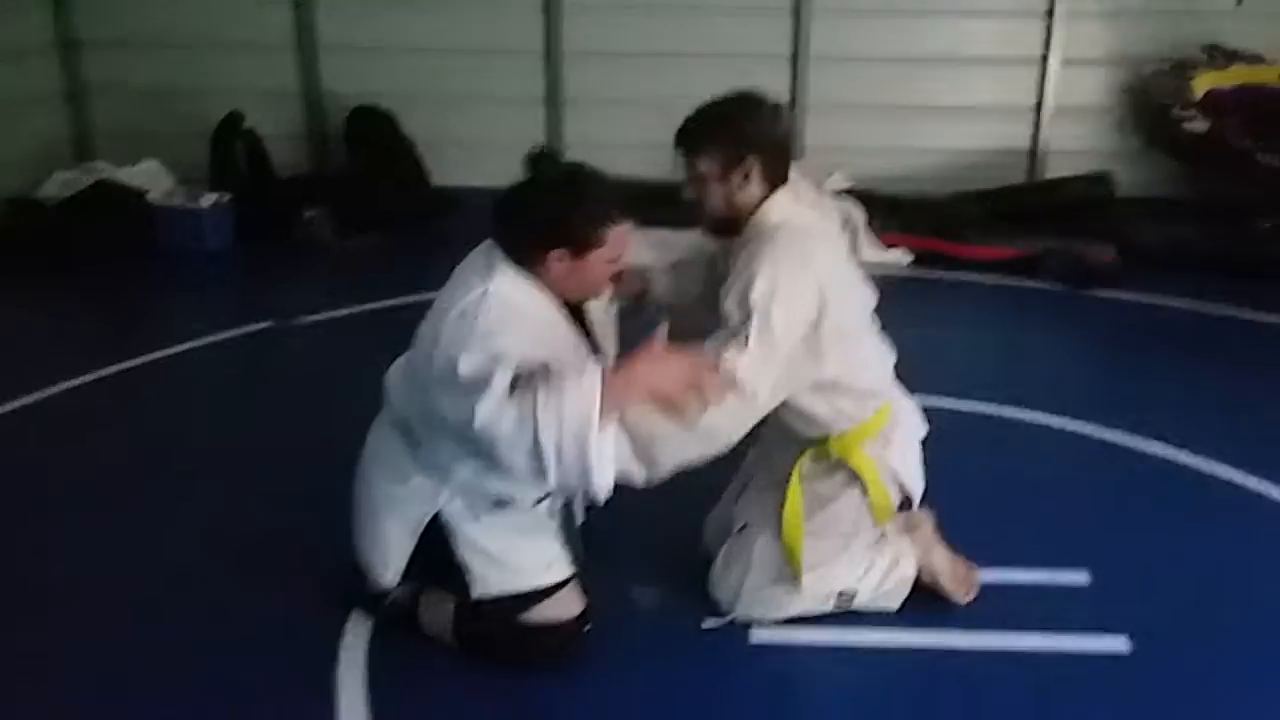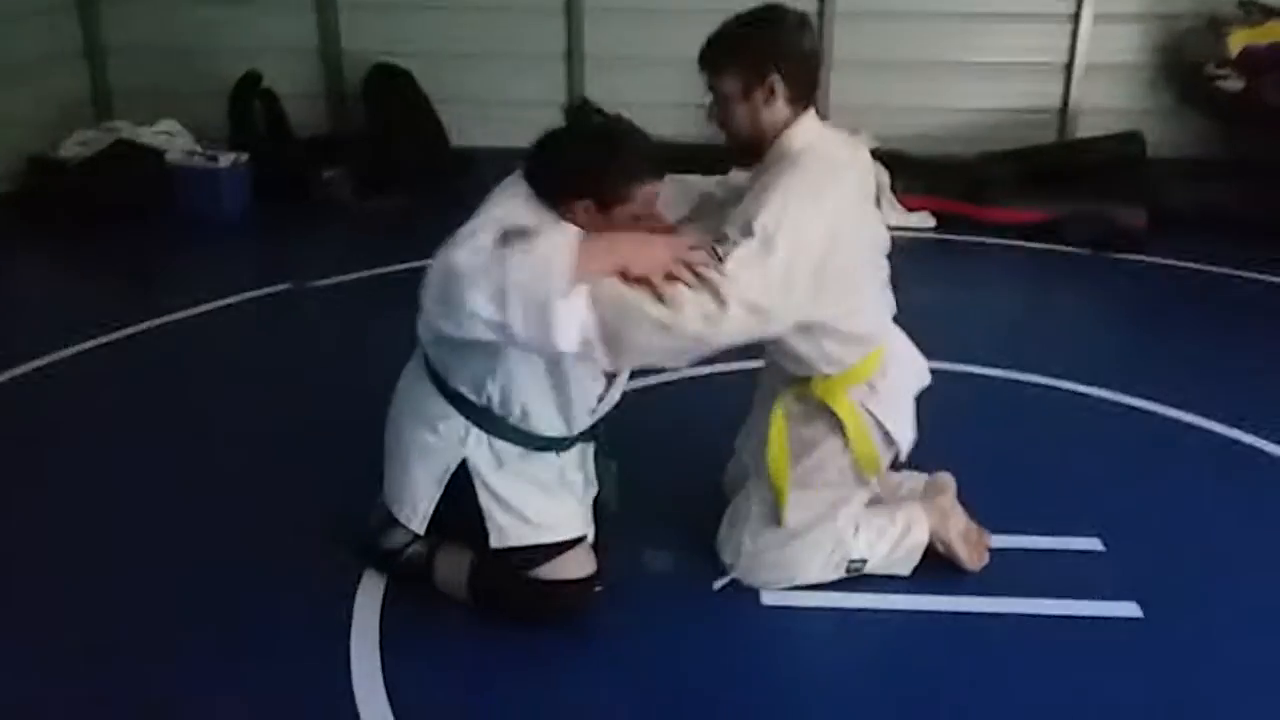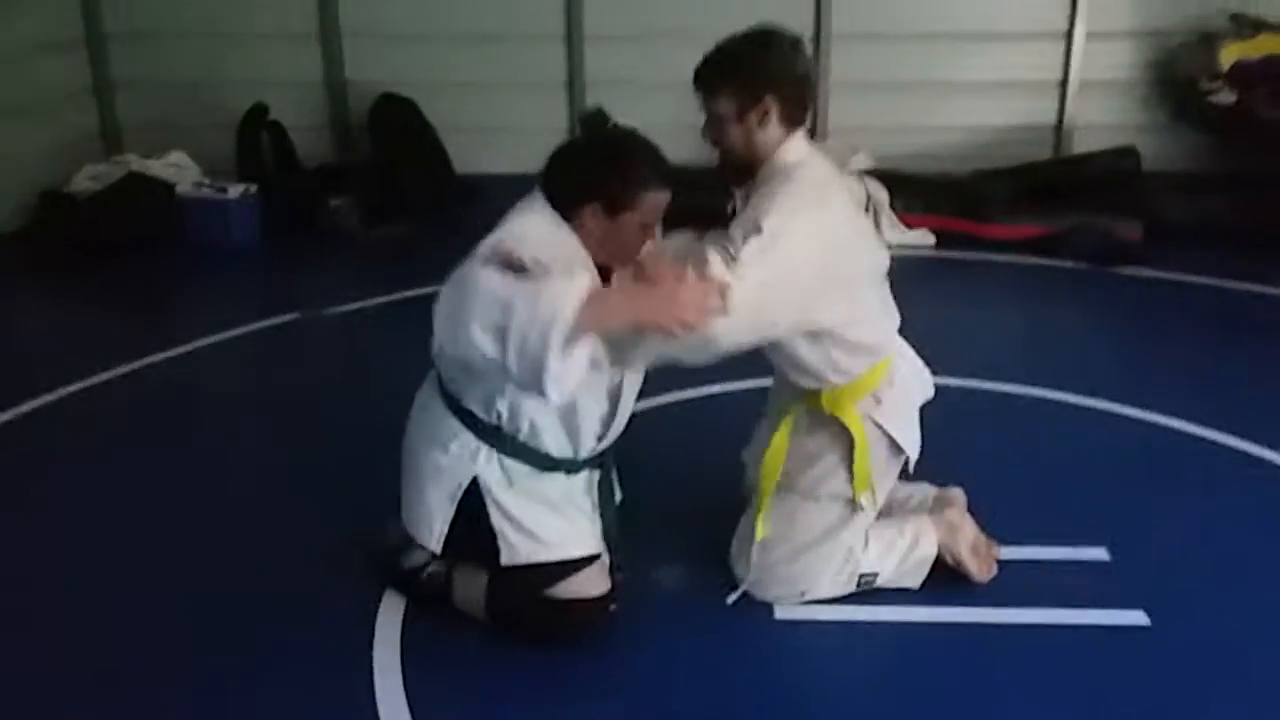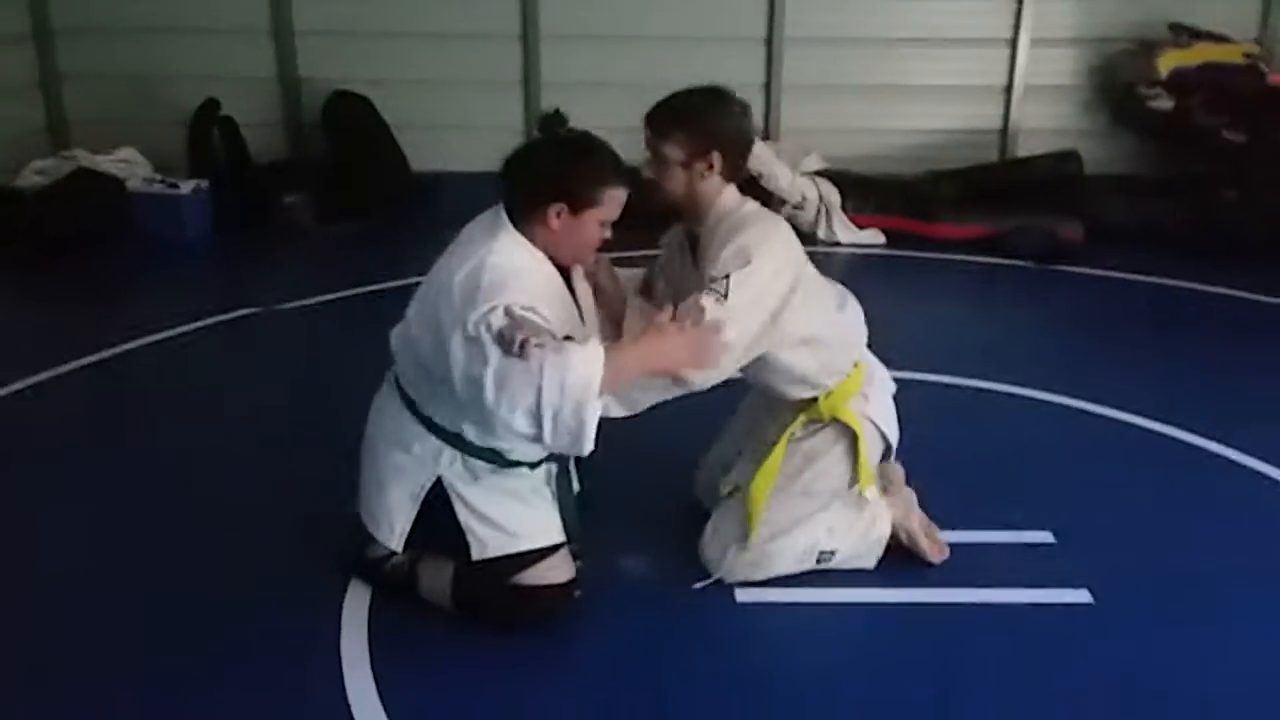
dt=0.2s
person 1, frame 1
left shoulder: (780, 264)
right shoulder: (797, 220)
left elbow: (725, 402)
right elbow: (704, 272)
left hip: (856, 457)
right hip: (814, 432)
left knee: (739, 589)
right knee: (723, 538)
left ankle: (910, 557)
right ankle: (893, 529)
person 1, frame 2
left shoulder: (797, 192)
right shoulder: (823, 152)
left elbow: (708, 314)
right elbow: (732, 202)
left hip: (847, 399)
right hip: (832, 371)
left knee: (753, 555)
right knee: (746, 486)
left ankle: (923, 521)
right ankle: (916, 490)
person 1, frame 3
left shoulder: (797, 205)
right shoulder: (799, 178)
left elbow: (708, 314)
right elbow: (724, 264)
left hip: (857, 410)
right hip: (829, 387)
left knee: (767, 573)
right knee: (773, 506)
left ankle: (935, 535)
right ankle: (934, 505)
person 1, frame 4
left shoulder: (757, 245)
right shoulder: (688, 240)
right elbow: (655, 314)
right wrist: (606, 292)
left hip: (840, 414)
right hip: (788, 395)
left knee: (730, 554)
right knee: (716, 490)
left ankle: (886, 512)
right ankle: (871, 485)
person 2, frame 1
left shoulder: (530, 273)
right shoulder: (493, 325)
right elbow: (526, 426)
right wrist: (633, 379)
left hip: (486, 476)
right hip: (446, 493)
right knee: (557, 630)
right ankle: (399, 596)
person 2, frame 2
left shoulder: (556, 208)
right shoulder: (512, 228)
right elbow: (471, 282)
left hip: (526, 429)
right hip: (471, 442)
left knee: (590, 529)
right knee: (566, 590)
left ankle: (429, 517)
right ankle: (411, 550)
person 2, frame 3
left shoulder: (586, 236)
right shoulder: (532, 243)
right elbow: (490, 316)
right wrist: (637, 303)
left hip: (539, 448)
right hip: (486, 461)
left knee: (605, 559)
right knee: (581, 607)
left ankle: (446, 534)
right ankle: (428, 569)
person 2, frame 4
left shoulder: (532, 242)
right shoulder: (500, 282)
right elbow: (530, 387)
right wrist: (645, 353)
left hip: (489, 443)
right hip: (447, 459)
left knee: (566, 542)
right knee: (546, 596)
left ankle: (409, 526)
right ankle: (396, 560)
